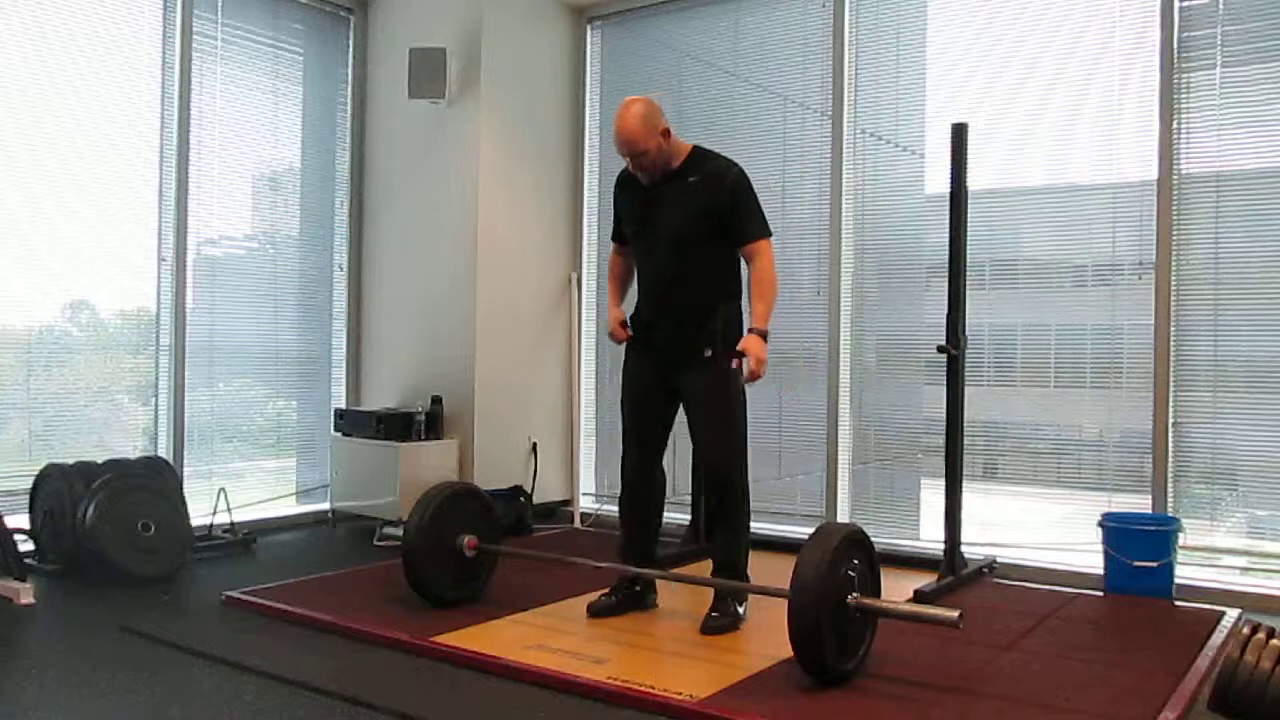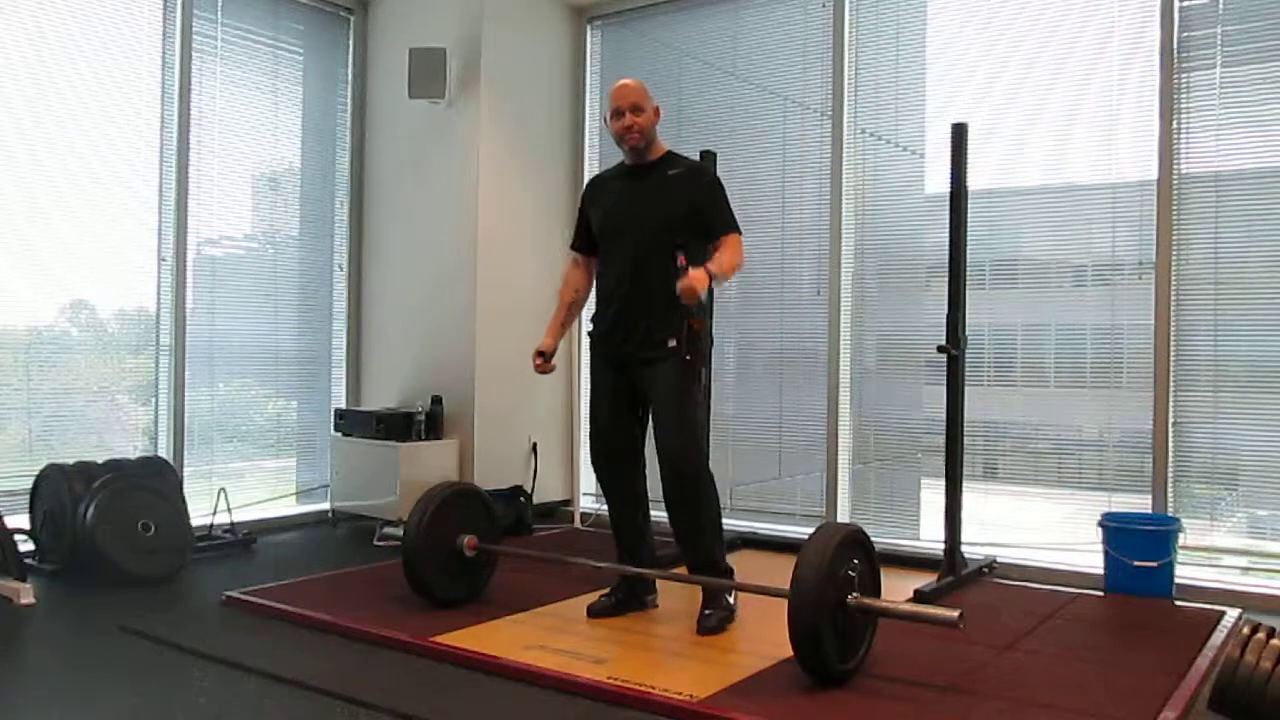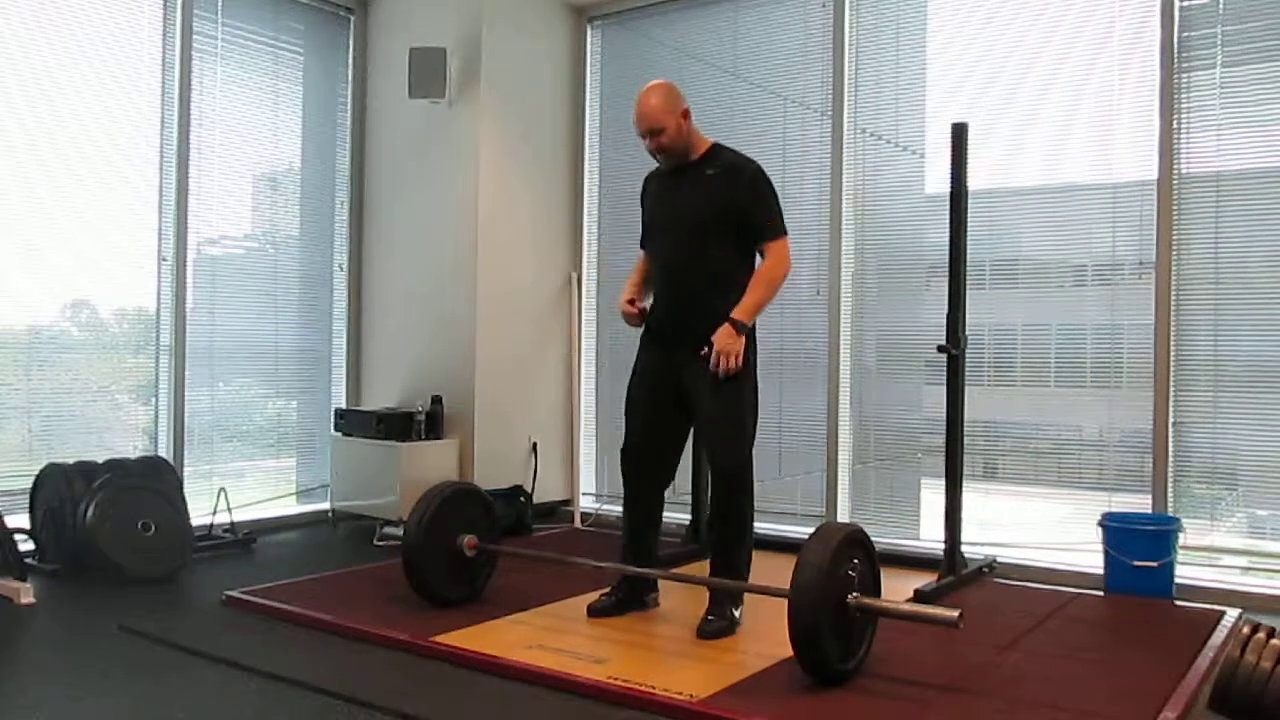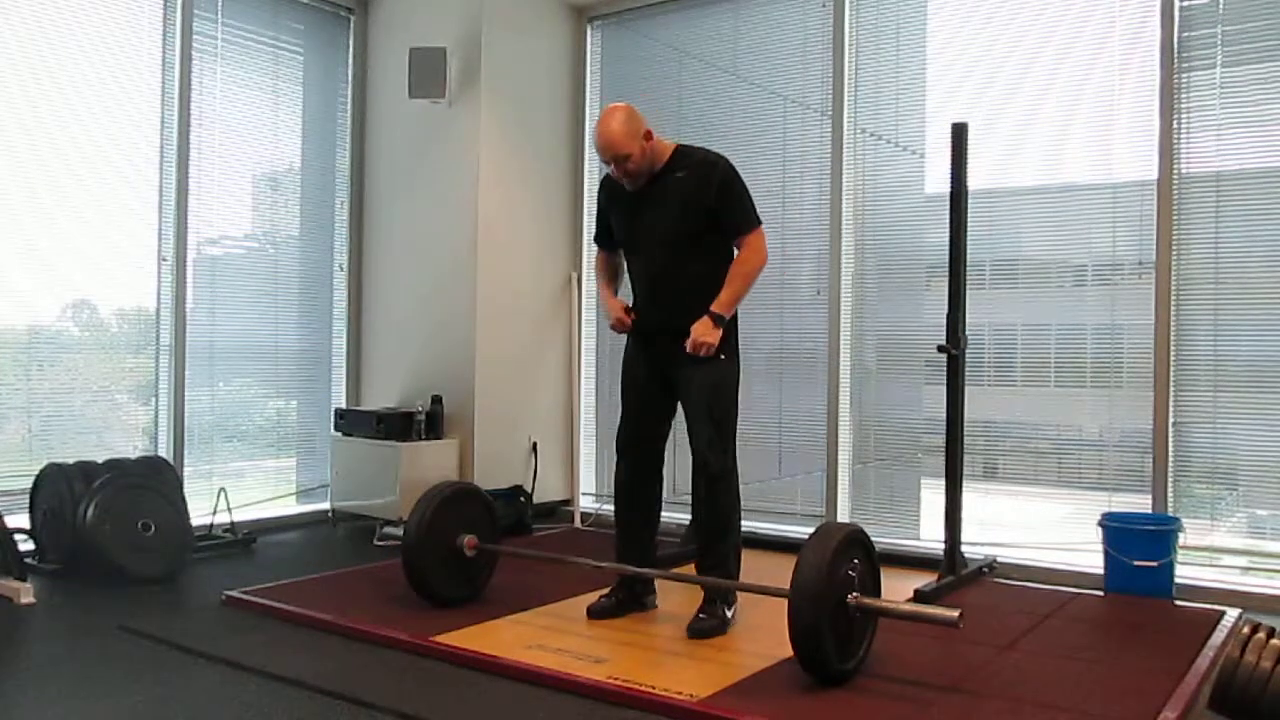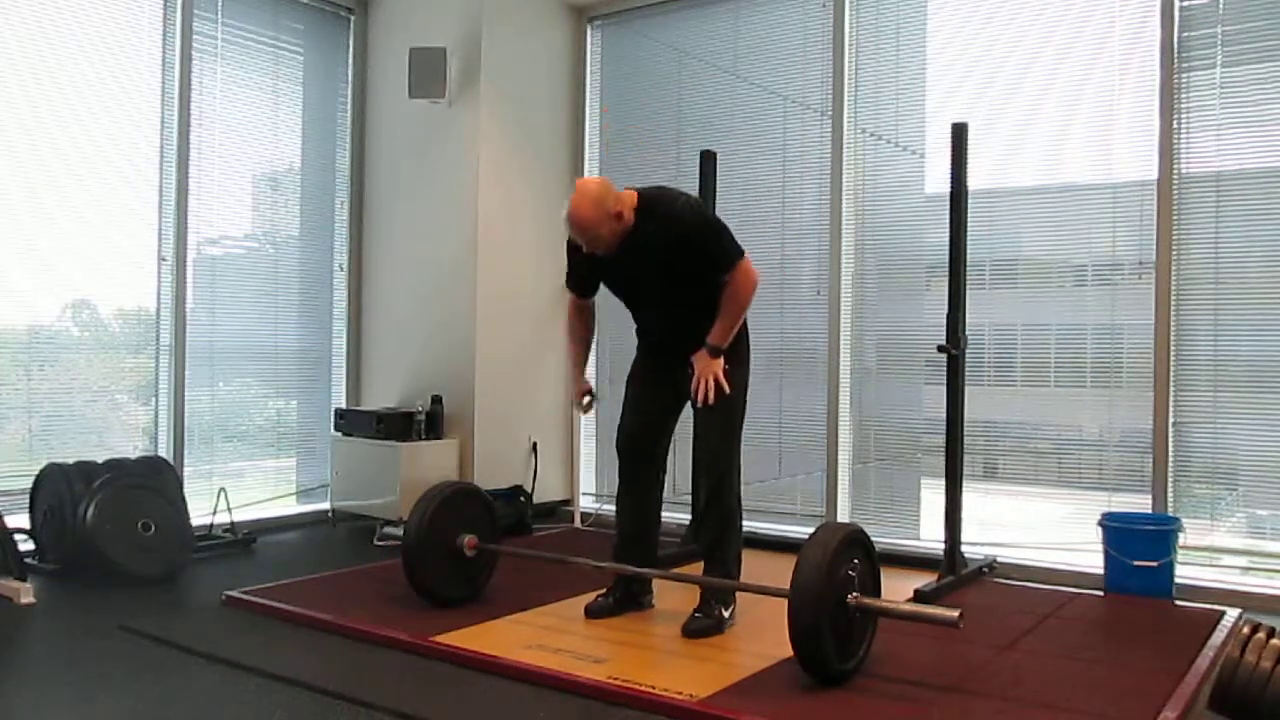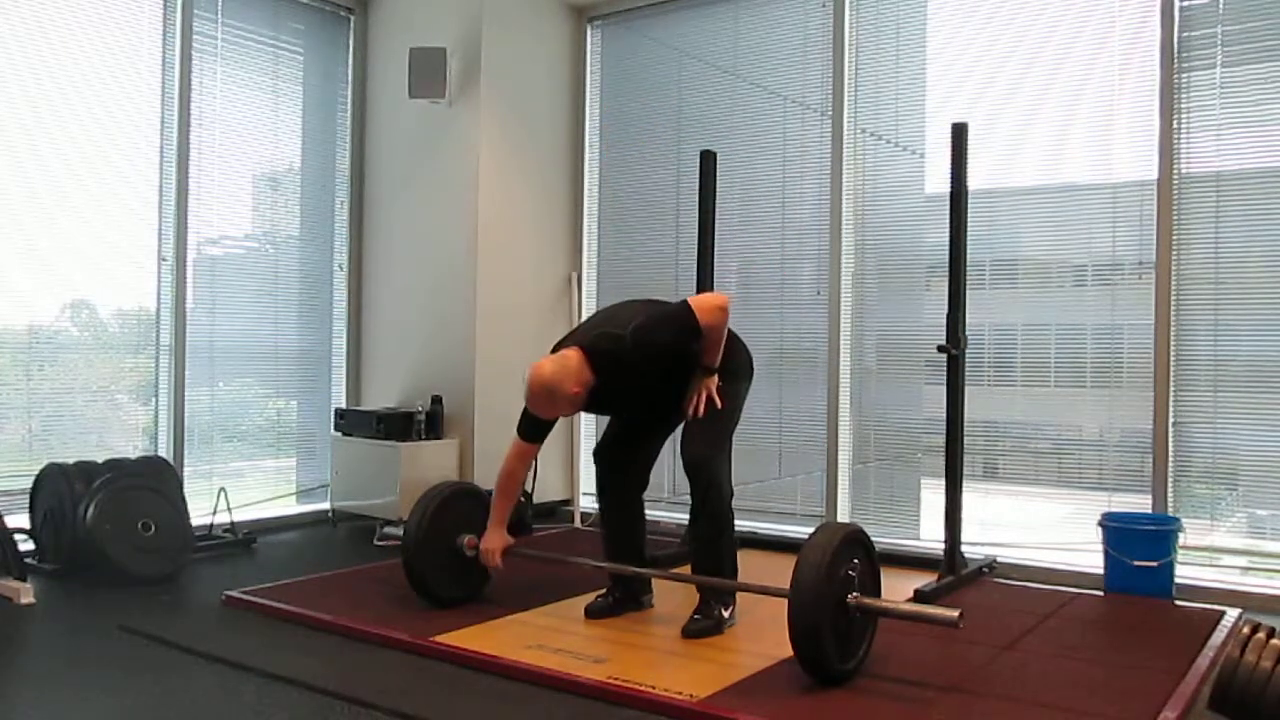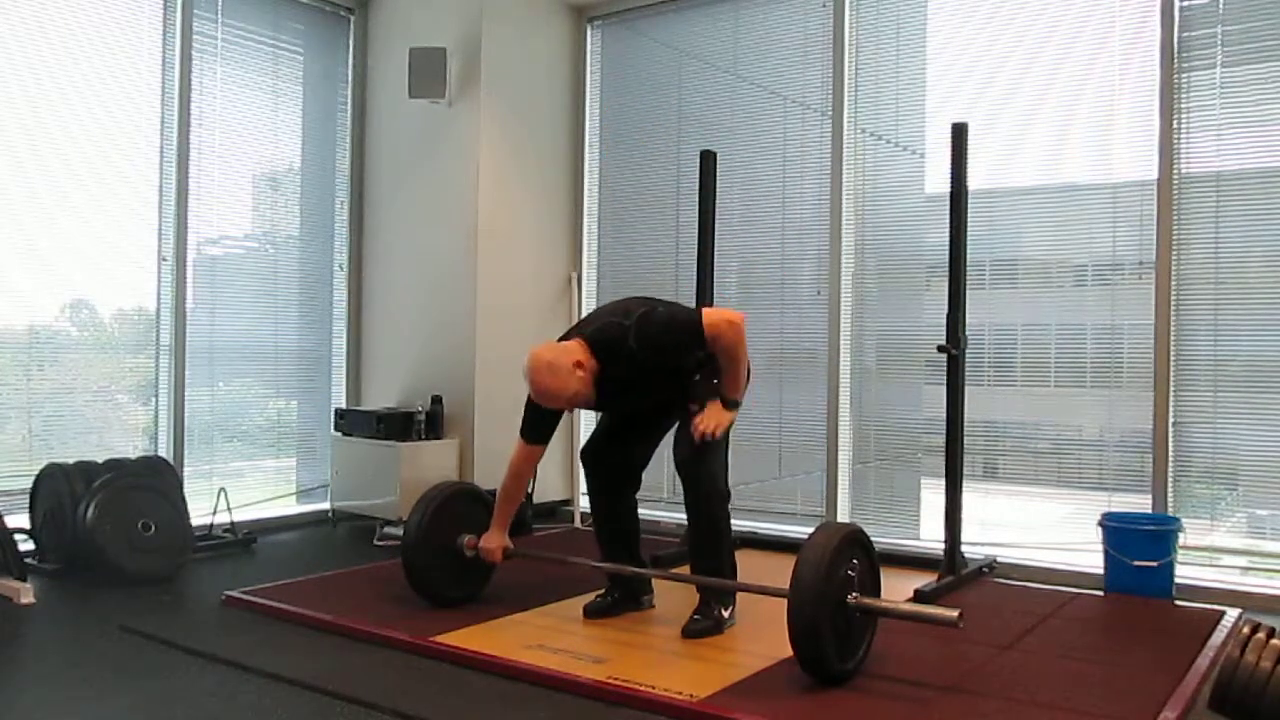
dt=0.7s
person 1, frame 1
left shoulder: (722, 179)
right shoulder: (628, 184)
left elbow: (759, 256)
left wrist: (756, 331)
right wrist: (614, 304)
left hip: (709, 347)
right hip: (647, 345)
left knee: (722, 465)
right knee: (638, 460)
left ankle: (730, 588)
right ankle: (636, 579)
person 1, frame 2
left shoulder: (693, 179)
right shoulder: (599, 188)
left elbow: (733, 249)
right elbow: (581, 266)
left wrist: (707, 274)
right wrist: (552, 335)
left hip: (673, 347)
right hip: (611, 350)
left knee: (683, 461)
right knee: (615, 463)
left ankle: (716, 584)
right ankle: (636, 579)
person 1, frame 3
left shoulder: (739, 174)
right shoulder: (654, 184)
left elbow: (777, 257)
left wrist: (737, 323)
right wrist: (631, 292)
left hip: (718, 349)
right hip: (660, 346)
left knee: (728, 468)
right knee: (640, 460)
left ankle: (727, 593)
right ankle: (637, 579)
person 1, frame 4
left shoulder: (709, 173)
right shoulder: (613, 187)
left elbow: (753, 249)
right elbow: (606, 253)
left wrist: (715, 317)
right wrist: (609, 296)
left hip: (704, 341)
right hip: (645, 342)
left knee: (712, 463)
right knee: (635, 460)
left ankle: (719, 593)
right ankle: (635, 582)
person 1, frame 5
left shoulder: (681, 216)
right shoulder: (585, 241)
left elbow: (743, 278)
right elbow: (580, 304)
left wrist: (714, 350)
right wrist: (579, 373)
left hip: (712, 351)
right hip: (656, 350)
left knee: (715, 462)
right knee: (635, 454)
left ankle: (719, 596)
right ankle: (630, 583)
person 1, frame 6
left shoulder: (632, 346)
right shoulder: (553, 380)
left elbow: (717, 305)
right elbow: (519, 457)
left wrist: (707, 373)
right wrist: (495, 529)
left hip: (719, 369)
right hip: (658, 381)
left knee: (702, 460)
right knee: (613, 460)
left ankle: (718, 598)
right ankle: (630, 585)
person 1, frame 7
left shoulder: (636, 336)
right shoulder: (552, 379)
left elbow: (731, 322)
right elbow: (525, 458)
left wrist: (728, 403)
right wrist: (498, 530)
left hip: (709, 370)
right hip: (651, 385)
left knee: (697, 462)
right knee: (600, 459)
left ankle: (718, 597)
right ankle: (629, 585)
